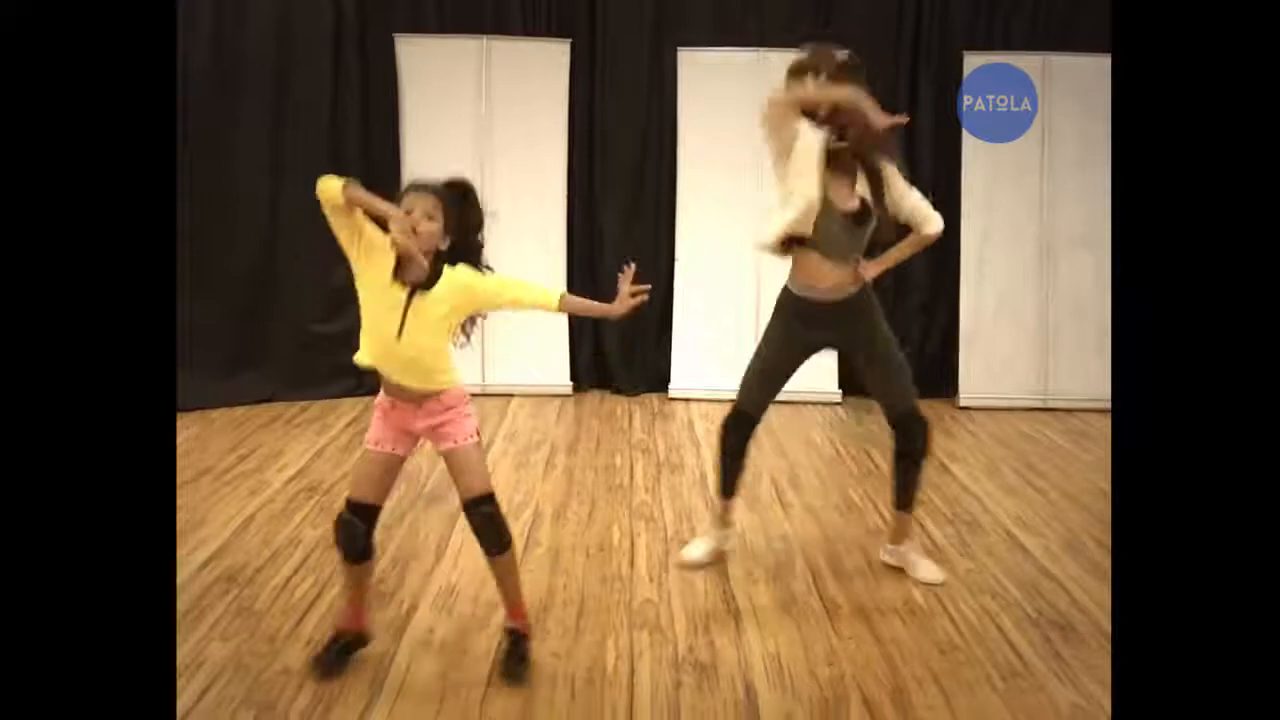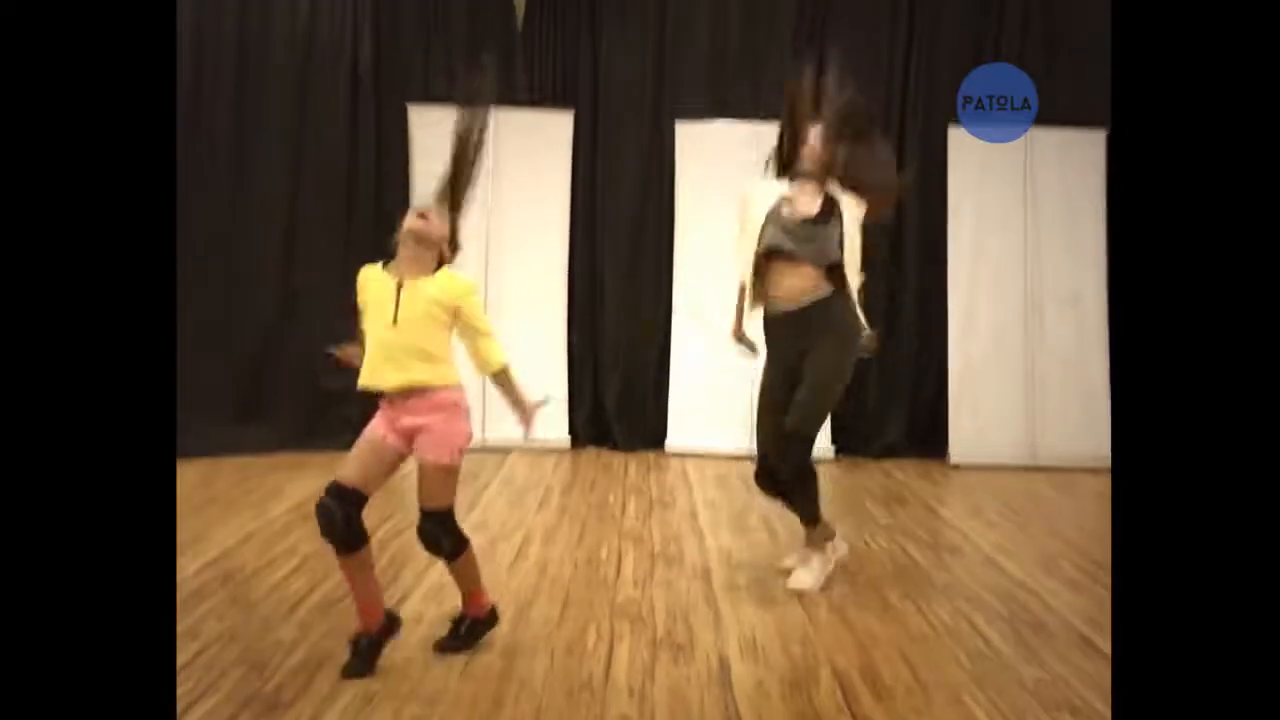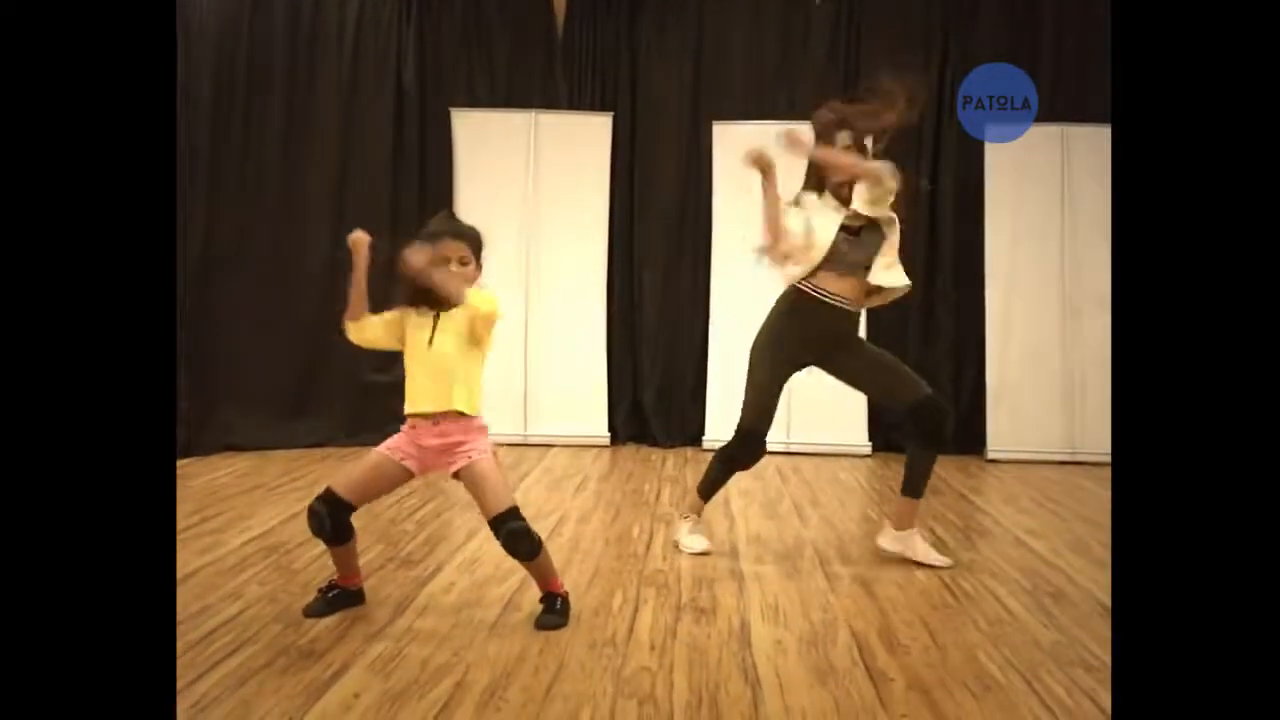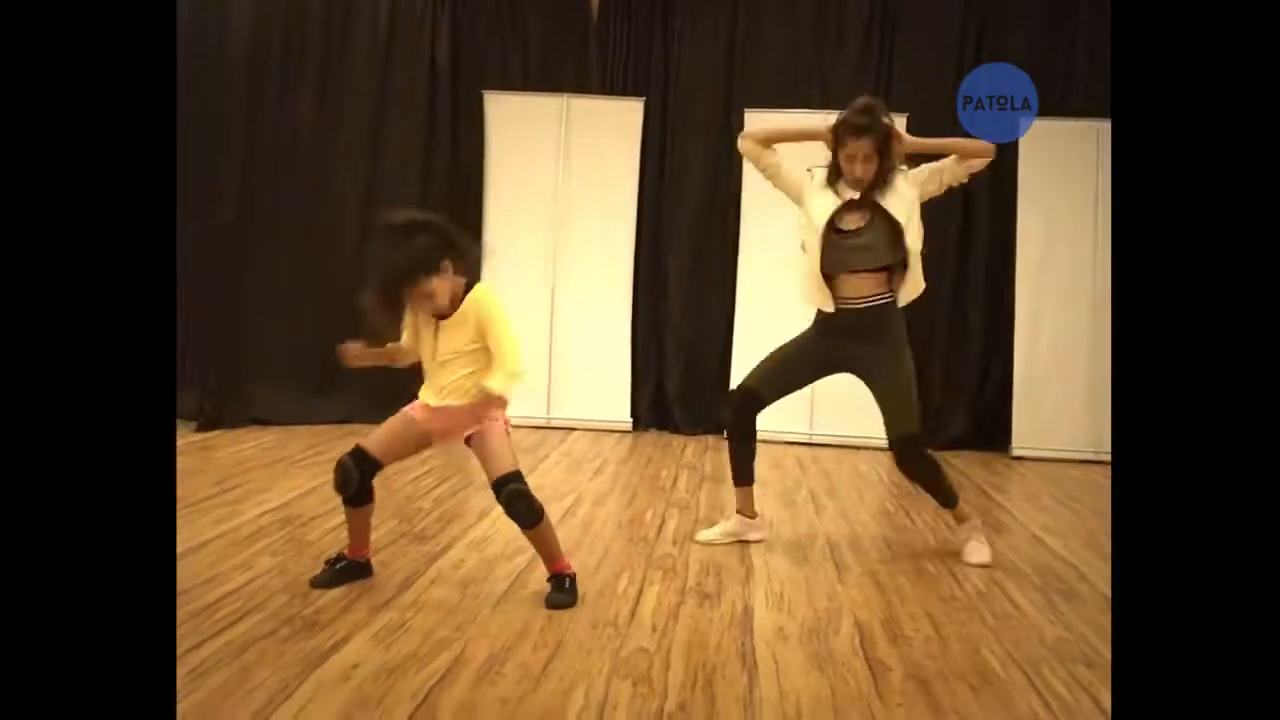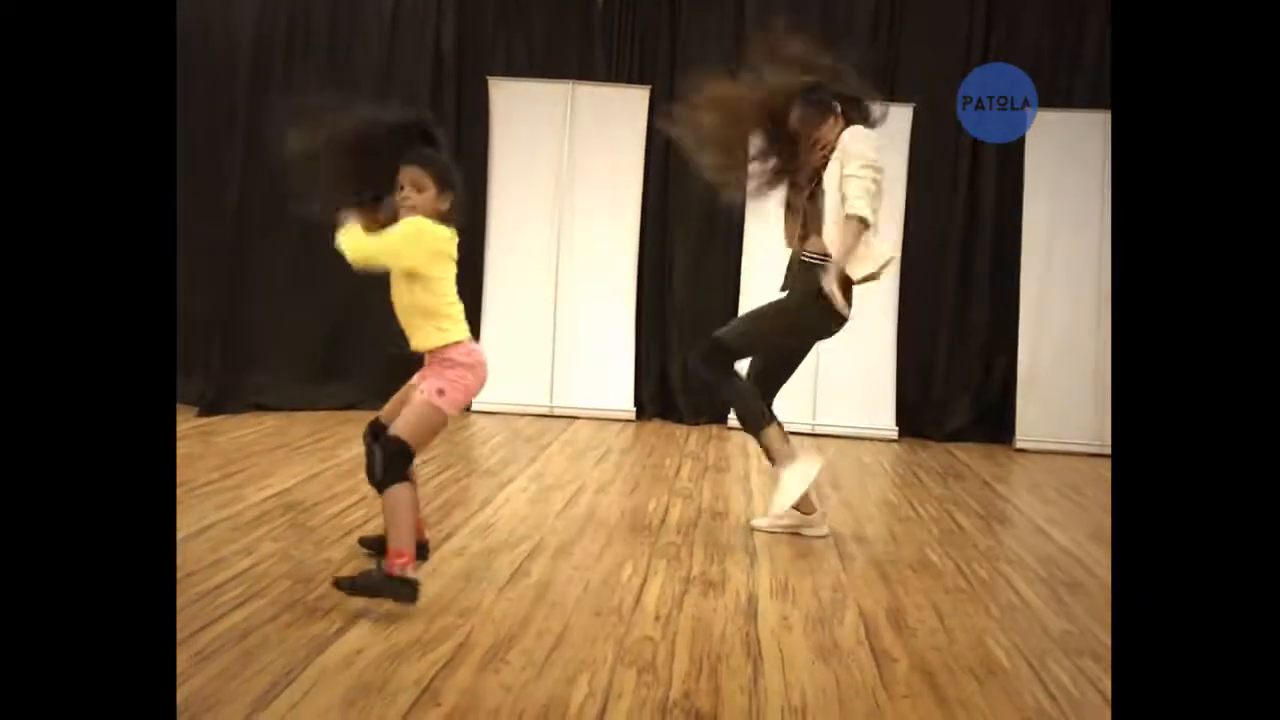
dt=1s
person 1, frame 1
left shoulder: (879, 174)
right shoulder: (804, 156)
left elbow: (930, 225)
right elbow: (784, 100)
left wrist: (878, 266)
right wrist: (851, 102)
left hip: (857, 314)
right hip: (797, 314)
left knee: (909, 423)
right knee: (740, 422)
left ankle: (900, 541)
right ankle: (720, 528)
person 1, frame 2
left shoulder: (847, 203)
right shoulder: (761, 196)
right elbow: (748, 264)
left wrist: (859, 327)
right wrist: (739, 318)
left hip: (831, 329)
right hip: (782, 338)
left knee: (792, 443)
right knee: (769, 470)
left ankle: (819, 548)
right ankle: (821, 533)
person 1, frame 3
left shoulder: (879, 190)
right shoulder: (807, 207)
left elbow: (888, 177)
right elbow: (783, 254)
left wrist: (814, 149)
right wrist: (768, 178)
left hip: (841, 340)
right hip: (789, 328)
left knee: (931, 413)
right knee: (748, 445)
left ankle: (901, 528)
right ankle: (692, 516)
person 1, frame 4
left shoulder: (903, 188)
right shoulder: (817, 193)
left elbow: (982, 154)
right elbow: (748, 143)
left wrist: (905, 143)
right wrist: (814, 132)
left hip: (881, 331)
right hip: (829, 328)
left knee: (908, 446)
right knee: (741, 402)
left ankle: (966, 524)
right ankle: (747, 517)
person 1, frame 5
left shoulder: (856, 144)
right shoulder: (820, 155)
left elbow: (861, 210)
right elbow: (777, 202)
left wrist: (834, 268)
left hip: (820, 292)
right hip: (808, 287)
left knee: (710, 355)
right knee: (757, 393)
left ankle: (790, 460)
right ankle: (804, 511)
person 2, frame 1
left shoulder: (460, 282)
right shoulder: (374, 255)
left elbow: (533, 294)
right elbow: (328, 190)
left wrist: (606, 308)
right wrist: (390, 217)
left hip: (446, 408)
right hip: (394, 407)
left knee: (484, 515)
right knee: (354, 520)
left ankle: (517, 627)
right ankle: (352, 628)
person 2, frame 2
left shoulder: (456, 288)
right shoulder: (369, 280)
left elbow: (486, 347)
left wrist: (519, 403)
right wrist: (361, 353)
left hip: (440, 412)
right hip: (391, 414)
left knee: (435, 529)
right knee: (334, 509)
left ankle: (478, 610)
right ankle: (373, 621)
person 2, frame 3
left shoulder: (480, 311)
right shoulder: (411, 316)
left elbow: (479, 308)
right elbow: (359, 332)
left wrist: (429, 277)
right wrist: (360, 265)
left hip: (464, 436)
right hip: (415, 435)
left knee: (510, 528)
right knee: (327, 512)
left ankle: (555, 595)
right ankle: (347, 585)
person 2, frame 4
left shoulder: (481, 302)
right shoulder: (417, 306)
left elbow: (509, 367)
right elbow: (410, 352)
left wrist: (478, 402)
right wrist: (369, 355)
left hip: (480, 408)
right hip: (431, 406)
left knee: (512, 491)
right knee: (352, 469)
left ankle: (562, 574)
right ankle: (355, 558)
person 2, frame 5
left shoulder: (418, 231)
right shoulder: (437, 235)
left elbow: (357, 252)
left wrist: (350, 223)
right wrist: (383, 216)
left hip: (456, 366)
right hip: (442, 363)
left knee: (387, 454)
right knee: (381, 433)
left ankle: (398, 573)
right ankle: (409, 535)
